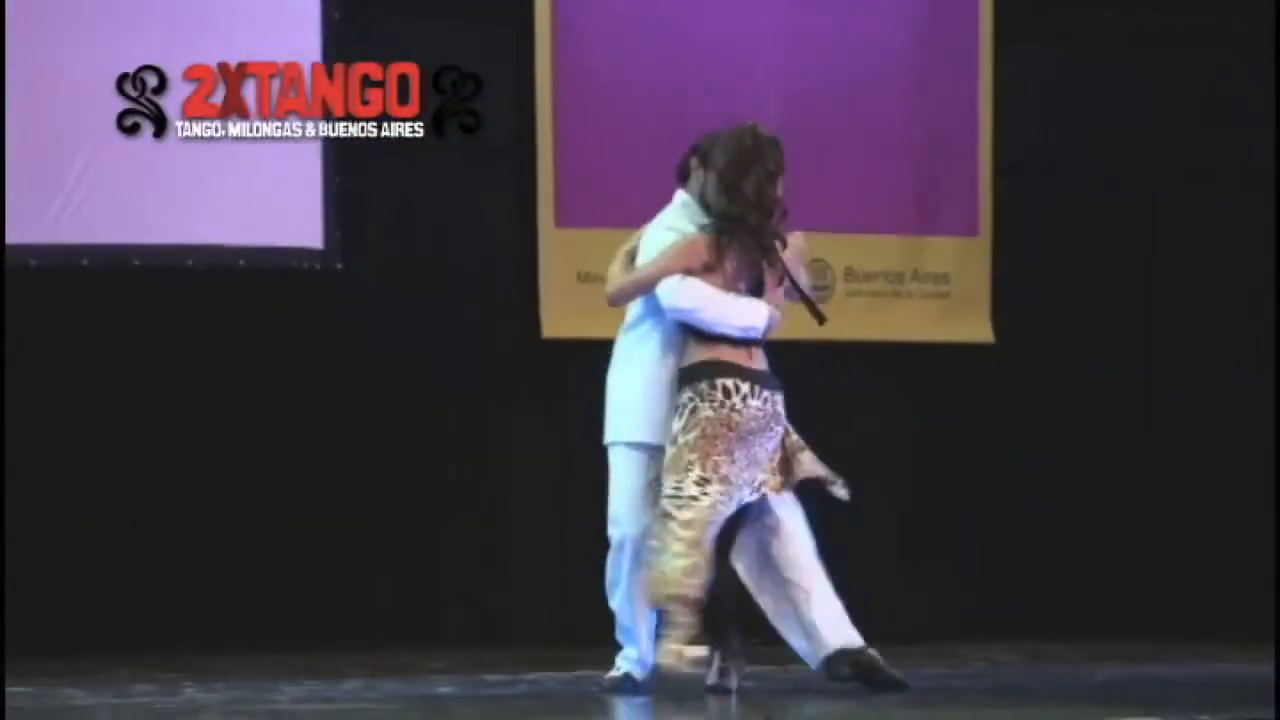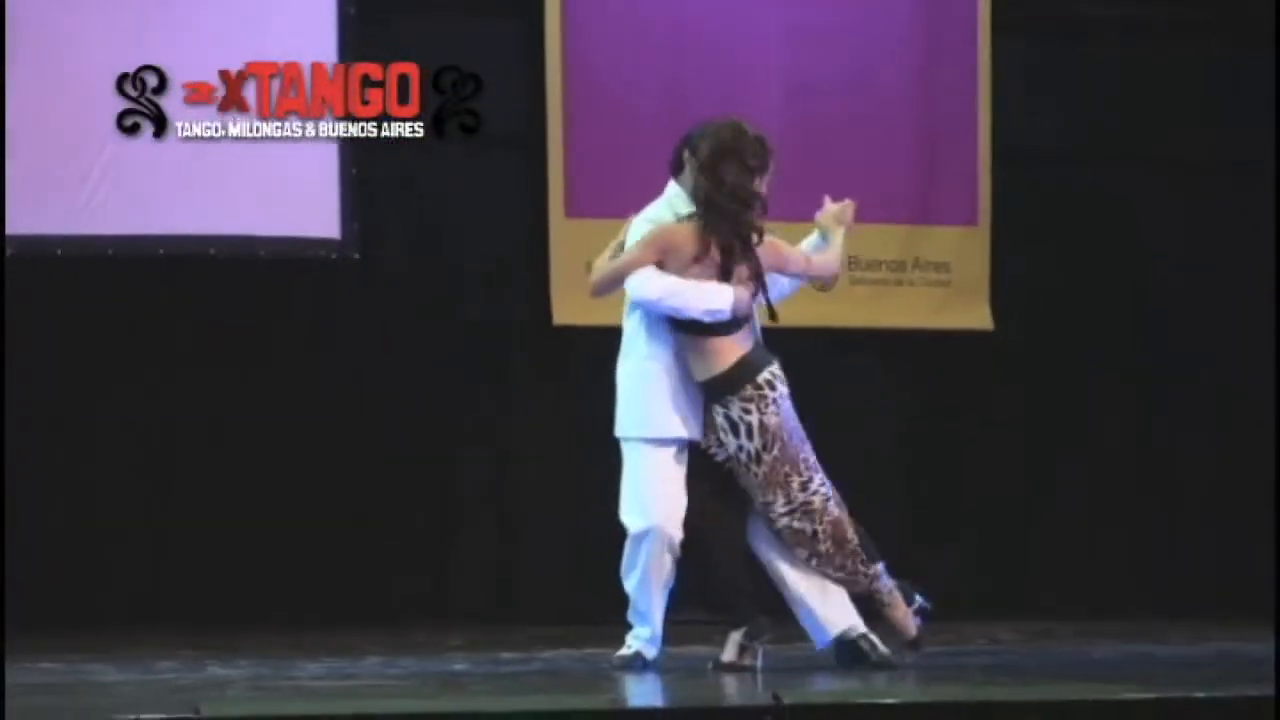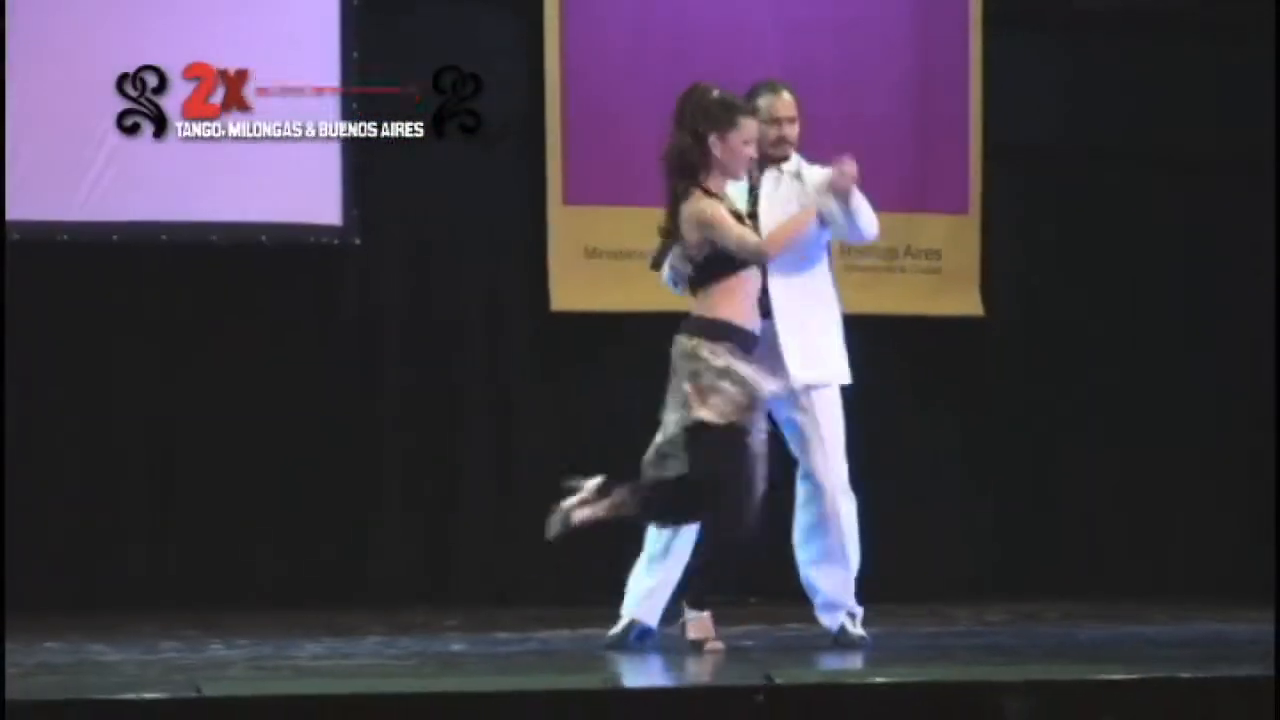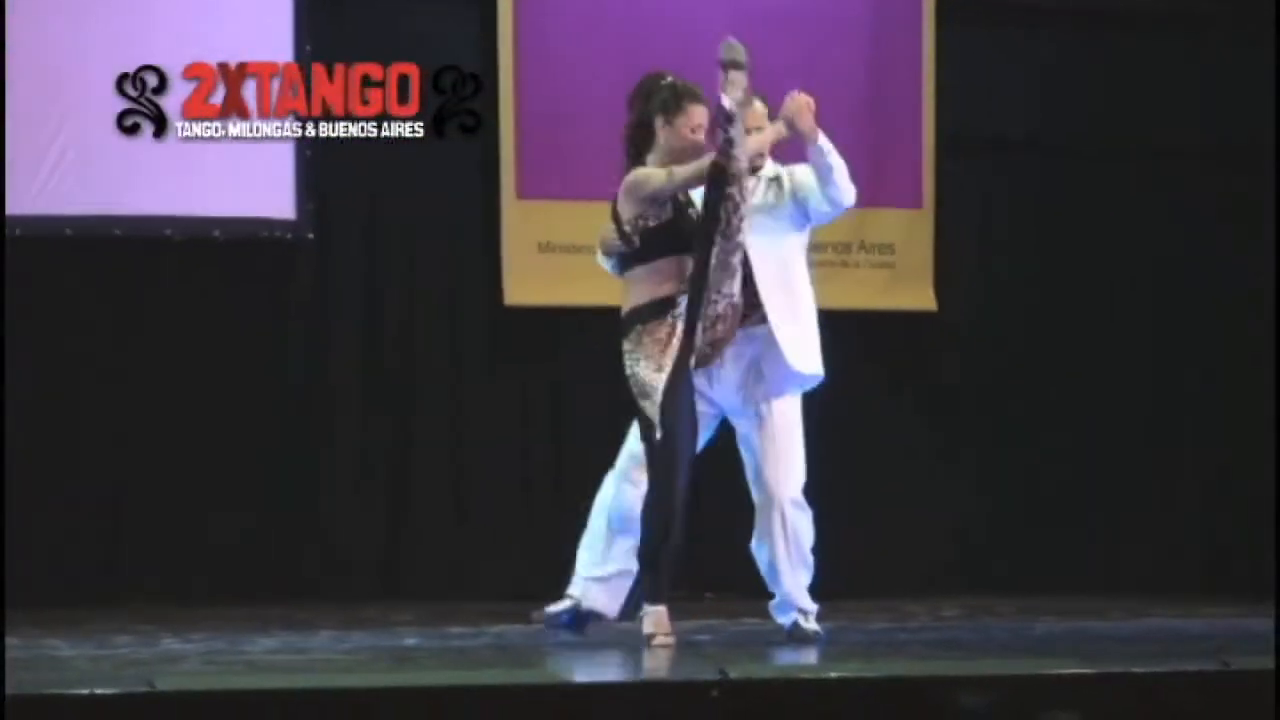
dt=0.5s
person 1, frame 1
left shoulder: (701, 249)
right shoulder: (779, 256)
left hip: (709, 396)
right hip: (762, 398)
left knee: (683, 516)
left ankle: (680, 631)
person 1, frame 2
left shoulder: (671, 238)
right shoulder: (755, 244)
left elbow: (598, 285)
right elbow: (828, 267)
left wrist: (616, 246)
right wrist: (834, 227)
left hip: (736, 400)
right hip: (755, 383)
left knee: (802, 509)
person 1, frame 3
left shoulder: (707, 206)
right shoulder: (704, 209)
left elbow: (682, 263)
right elbow: (763, 249)
right wrist: (822, 200)
left hip: (723, 356)
right hip: (718, 357)
right knee: (731, 496)
left ankle: (608, 495)
person 1, frame 4
left shoulder: (675, 192)
right shoulder: (641, 183)
right elbow: (697, 168)
right wrist: (777, 131)
left hip: (689, 325)
right hip: (654, 335)
right knee: (668, 476)
right ankle: (654, 608)
person 2, frame 1
right shoulder: (669, 233)
right elbow: (678, 296)
right wrist: (759, 315)
right hip: (652, 411)
left knee: (771, 523)
right knee: (635, 535)
left ankle: (836, 647)
right ankle: (635, 657)
person 2, frame 2
right shoulder: (654, 223)
left elbow: (771, 285)
right elbow: (645, 287)
left wrist: (824, 238)
right wrist: (725, 298)
right hip: (659, 400)
right knee: (656, 524)
left ankle: (841, 629)
right ankle: (643, 638)
person 2, frame 3
left shoulder: (817, 183)
right shoulder: (720, 195)
left elbow: (860, 230)
right elbow: (681, 270)
left wrist: (850, 196)
right wrist: (678, 264)
left hip: (804, 358)
left knee: (827, 483)
left ankle: (841, 613)
right ankle: (642, 609)
person 2, frame 4
left shoulder: (792, 187)
right shoulder: (694, 200)
left elbow: (840, 196)
left wrist: (809, 135)
right wrist: (616, 249)
left hip: (767, 359)
right hip: (697, 360)
left knee: (779, 492)
right knee: (636, 470)
left ankle: (795, 609)
right ankle: (591, 592)
